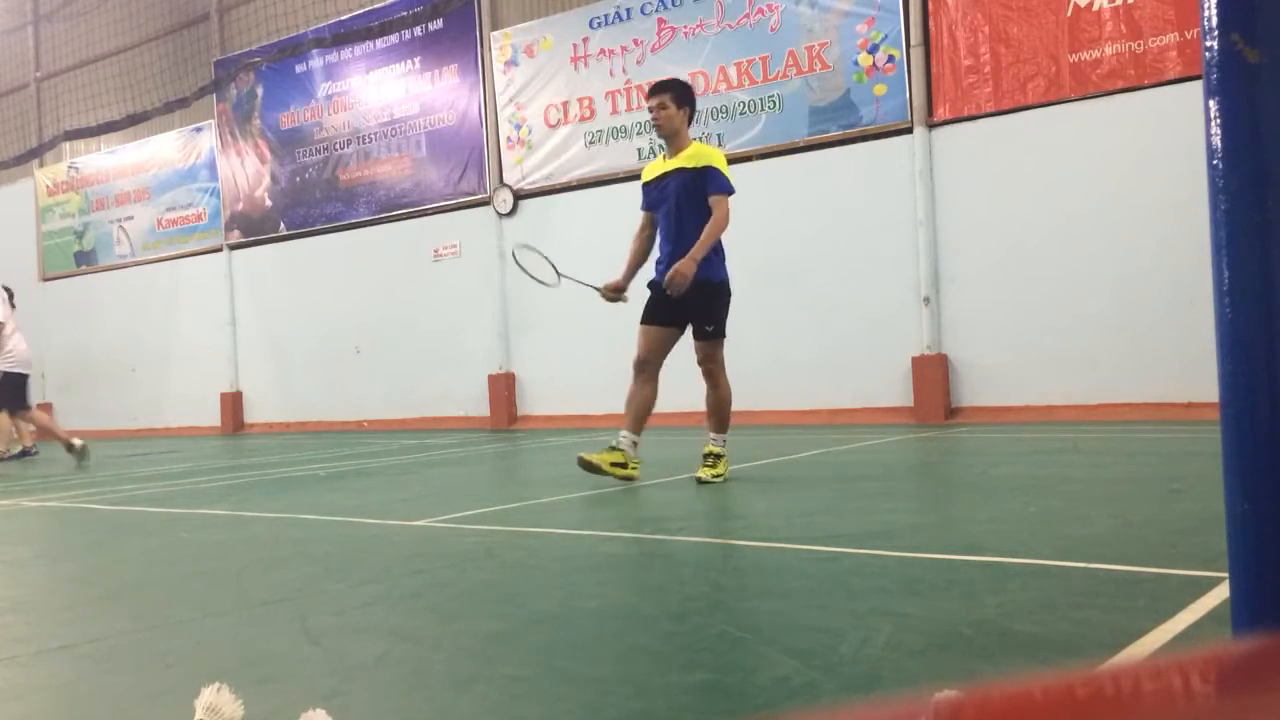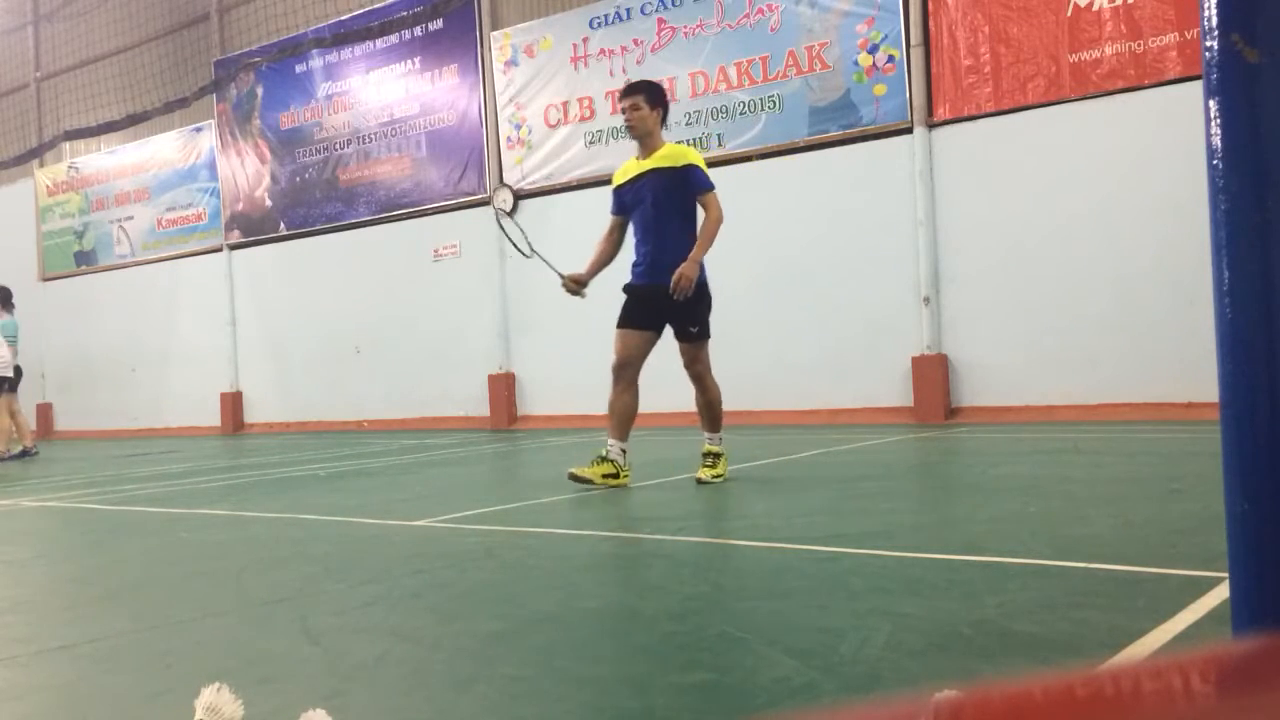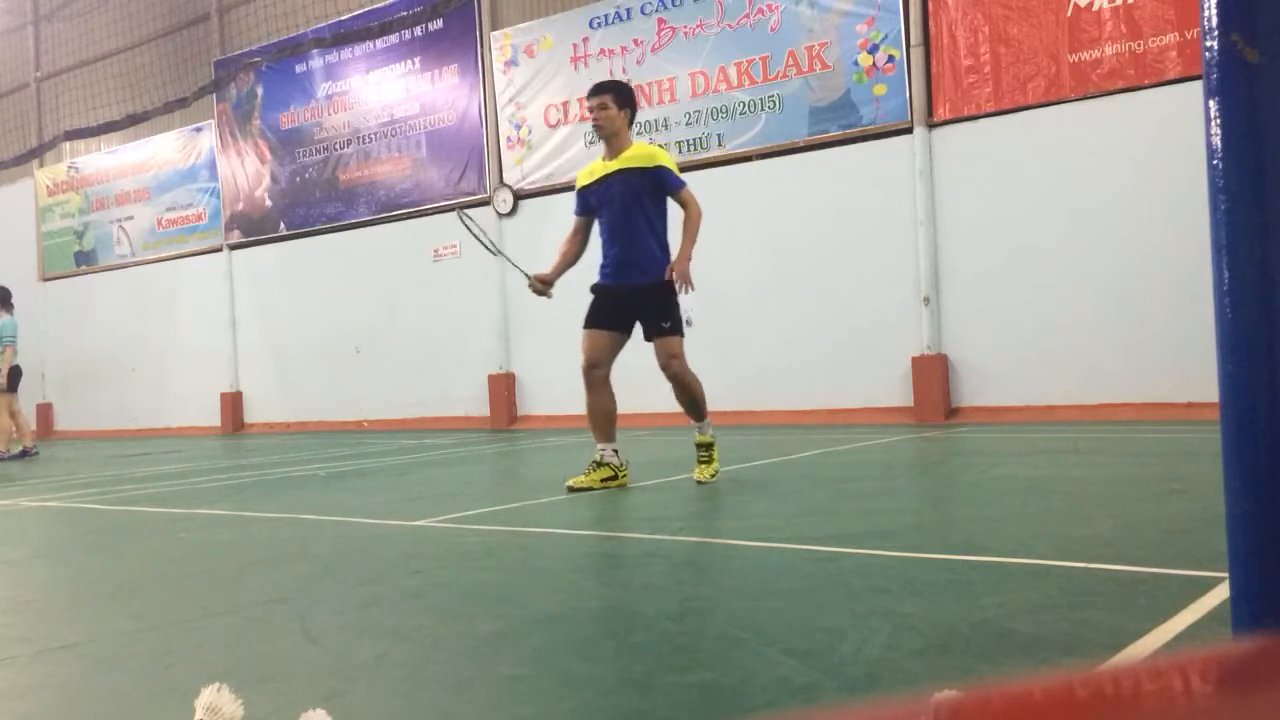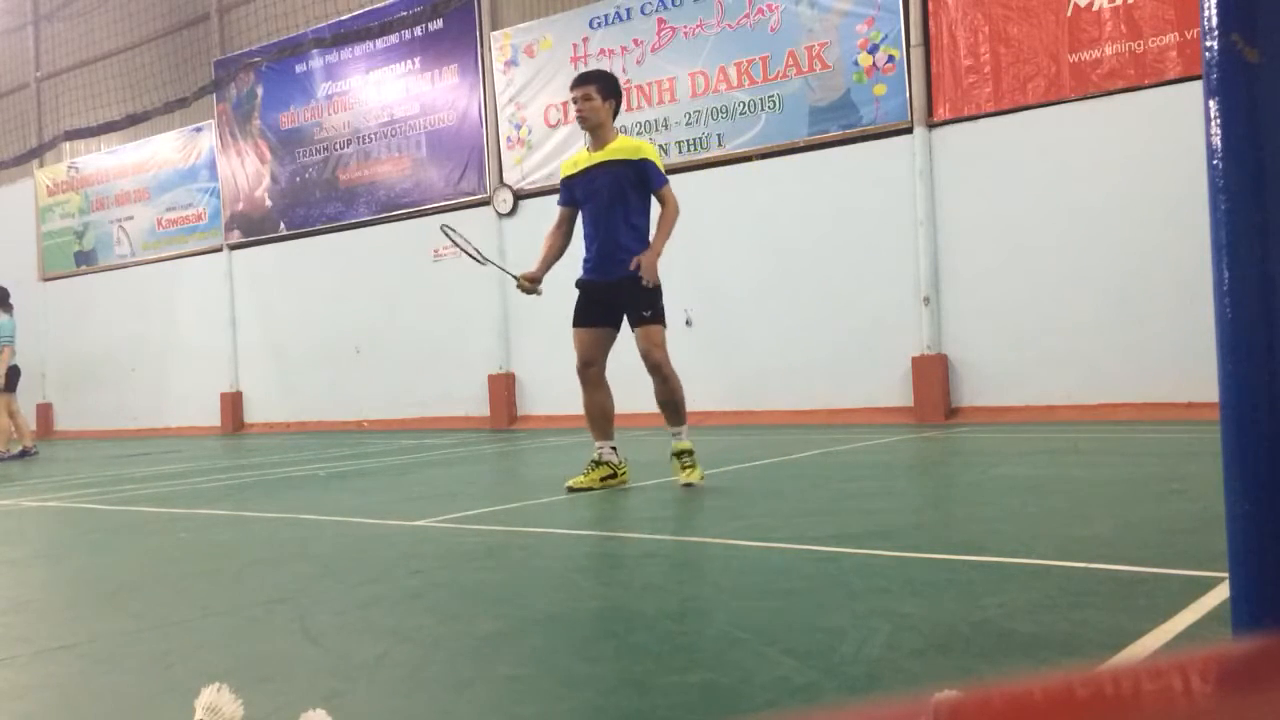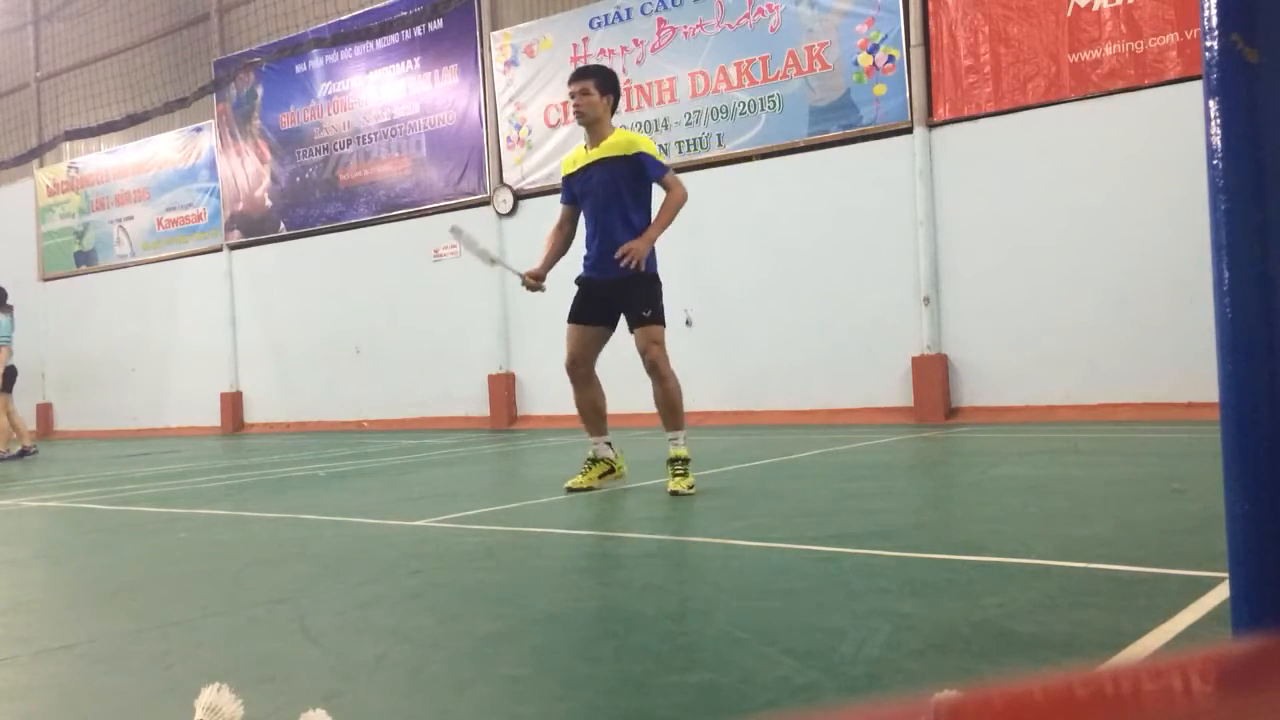
dt=0.2s
person 1, frame 1
left shoulder: (708, 159)
right shoulder: (651, 172)
left elbow: (721, 216)
left wrist: (692, 260)
right wrist: (624, 278)
left hip: (706, 282)
right hip: (664, 282)
left knee: (710, 365)
right knee: (644, 364)
left ankle: (716, 451)
right ankle: (624, 452)
person 1, frame 2
left shoulder: (683, 159)
right shoulder: (623, 176)
left elbow: (714, 213)
right elbow: (614, 234)
left wrist: (694, 261)
right wrist: (587, 274)
left hip: (684, 284)
right hip: (643, 286)
left knee: (697, 368)
right knee: (623, 368)
left ankle: (714, 451)
right ankle: (615, 460)
person 1, frame 3
left shoulder: (652, 159)
right shoulder: (587, 177)
left elbow: (692, 208)
right elbow: (578, 235)
left wrist: (683, 258)
right wrist: (552, 275)
left hip: (654, 284)
right hip: (611, 287)
left knee: (673, 367)
right knee: (593, 368)
left ankle: (704, 439)
right ankle: (609, 463)
person 1, frame 4
left shoulder: (638, 152)
right shoulder: (571, 168)
left elbow: (670, 205)
right elbow: (562, 227)
left wrist: (653, 252)
right wrist: (539, 271)
left hip: (636, 277)
right hip: (594, 281)
left knee: (655, 358)
right knee: (588, 368)
left ankle: (683, 448)
right ankle: (608, 461)
person 1, frame 5
left shoulder: (634, 146)
right shoulder: (572, 164)
left elbow: (678, 192)
right elbow: (566, 224)
left wrist: (646, 239)
right wrist: (543, 268)
left hip: (635, 274)
right hip: (594, 278)
left knee: (654, 358)
right knee: (577, 364)
left ankle: (679, 457)
right ankle: (604, 457)
